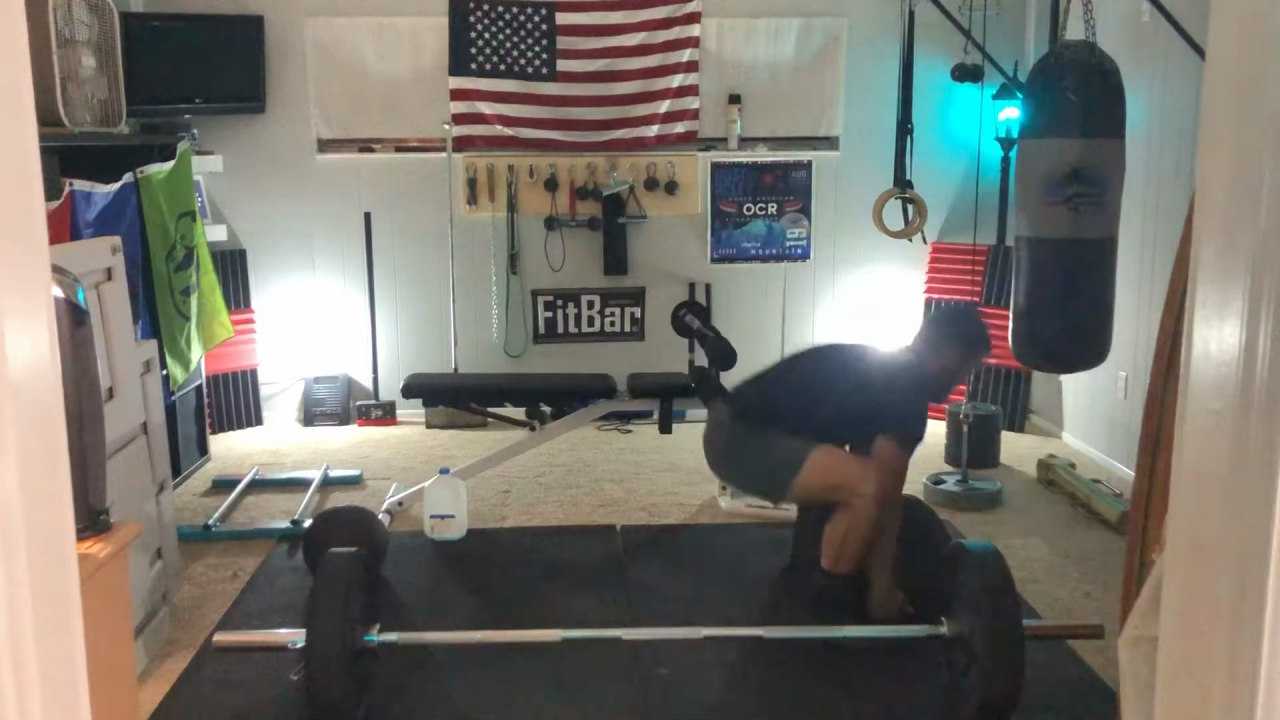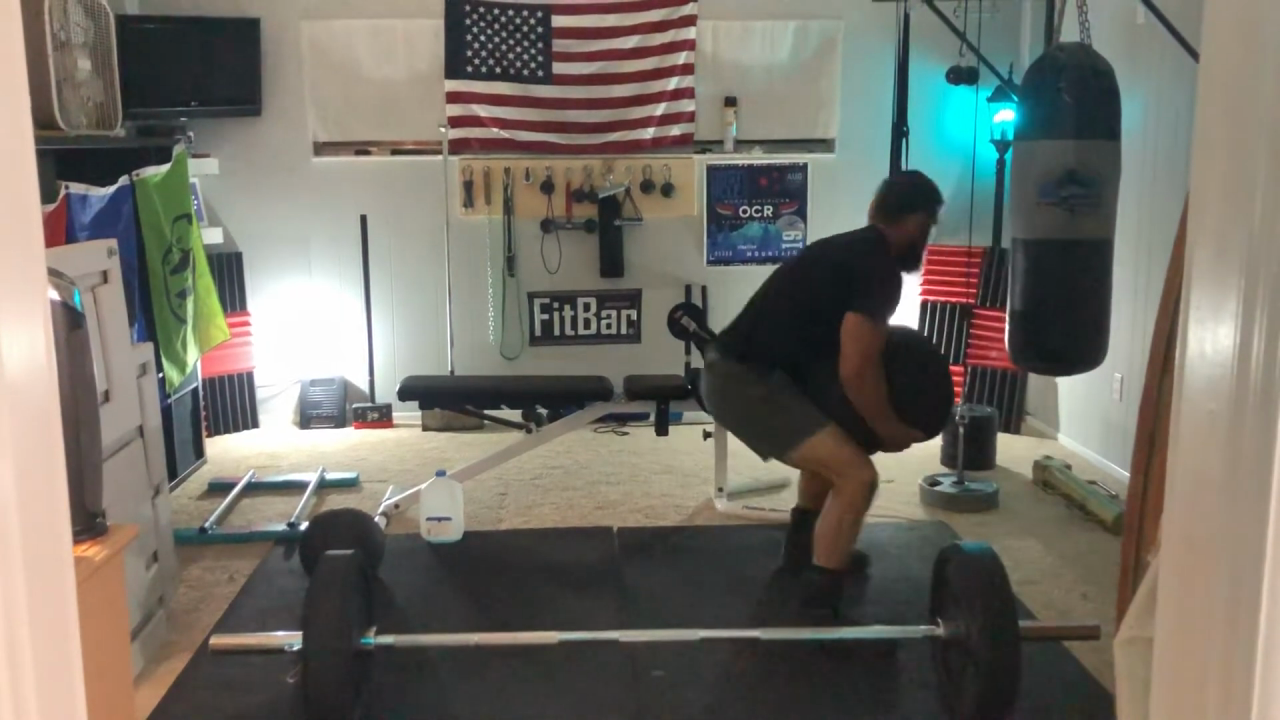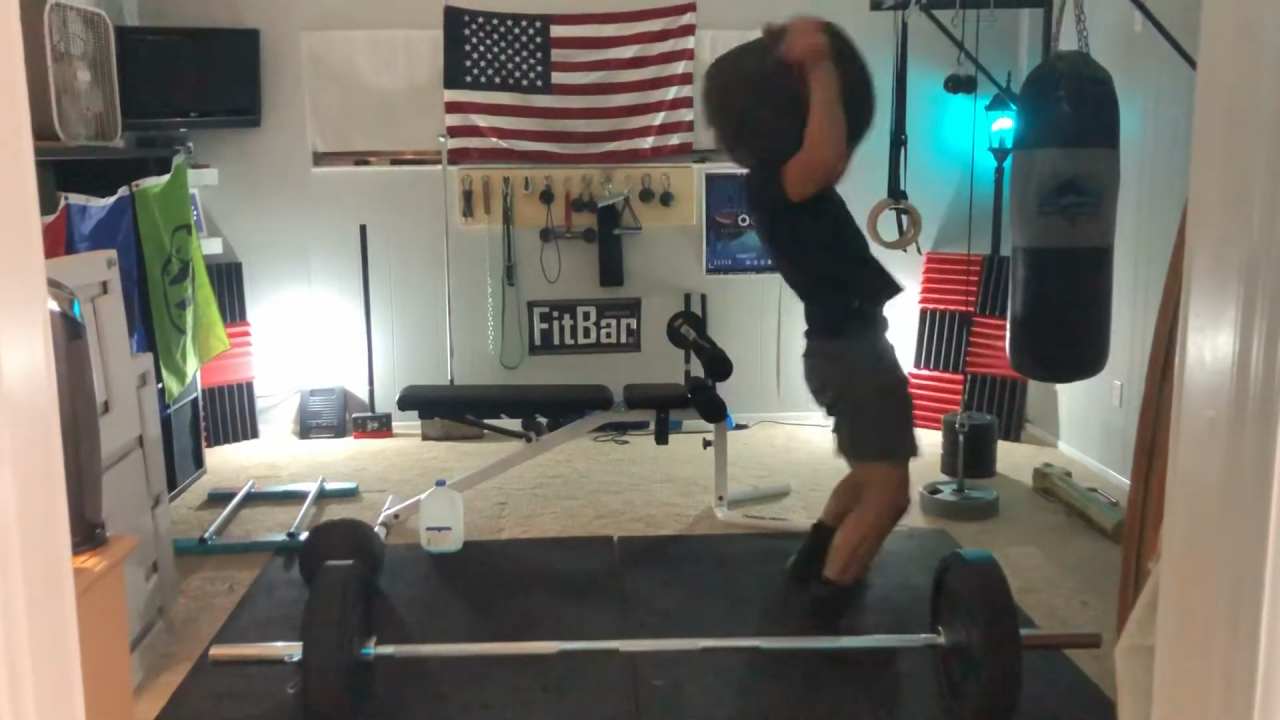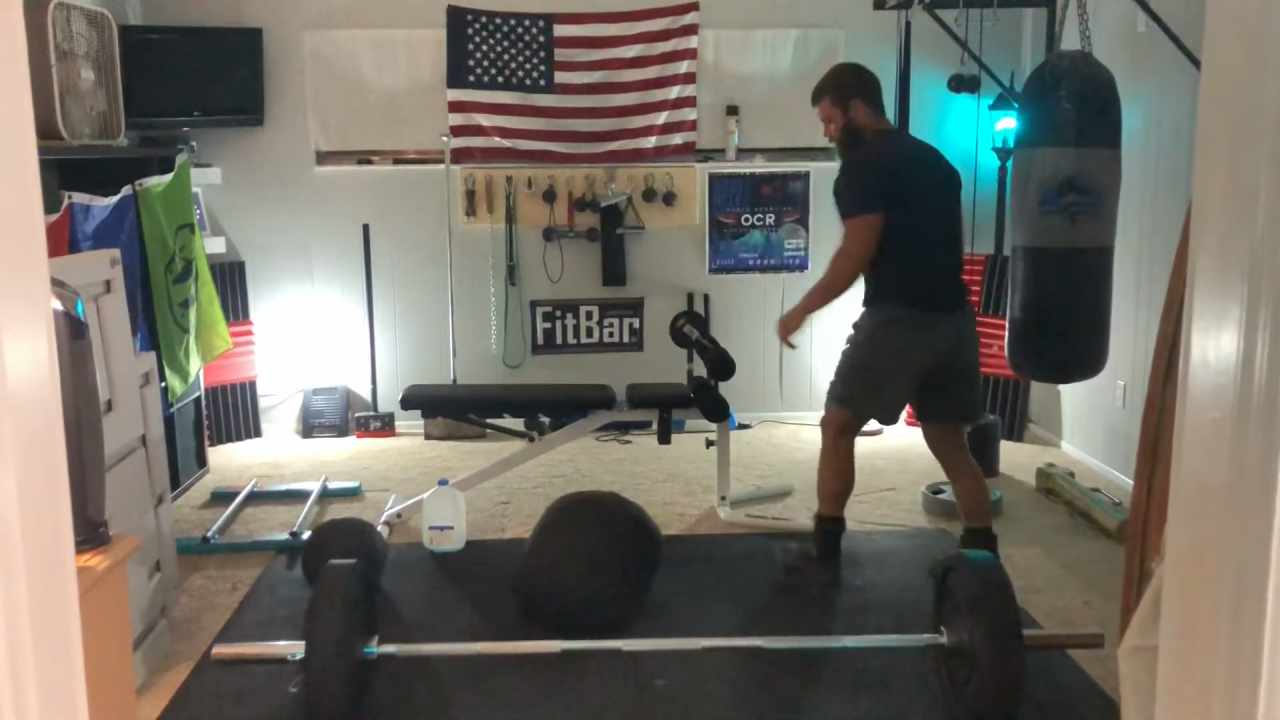
dt=1s
person 1, frame 1
left shoulder: (884, 367)
right shoulder: (906, 395)
left elbow: (860, 466)
right elbow: (883, 492)
right wrist: (883, 581)
left hip: (736, 425)
right hip: (741, 443)
right knee: (867, 489)
right ankle: (827, 604)
person 1, frame 2
left shoulder: (849, 251)
right shoulder: (879, 270)
right elbow: (856, 370)
right wrist: (891, 430)
left hip: (738, 372)
right hip: (744, 385)
left knee: (834, 442)
right knee: (857, 475)
left ankle: (802, 546)
right ankle: (818, 610)
person 1, frame 3
left shoulder: (784, 184)
right shoulder: (771, 182)
left elbow: (828, 156)
right elbow: (826, 158)
right wrist: (818, 66)
left hip: (850, 342)
right hip: (848, 347)
left knee: (872, 468)
right knee: (887, 488)
left ankle: (814, 559)
right ankle: (824, 609)
person 1, frame 4
left shoulder: (864, 166)
right shoulder: (933, 160)
left elbow: (857, 253)
left wrist: (802, 310)
left hip: (899, 321)
right hip: (954, 319)
left knee: (837, 428)
right knee: (951, 446)
left ankle: (825, 551)
